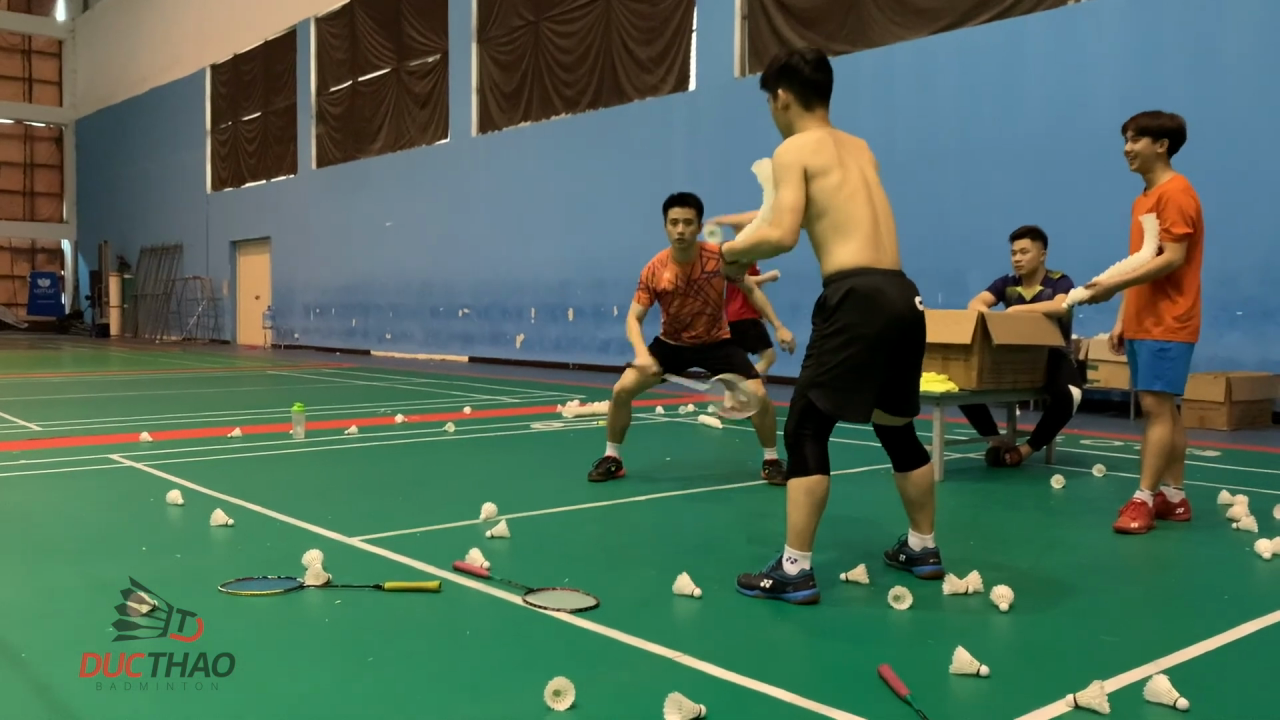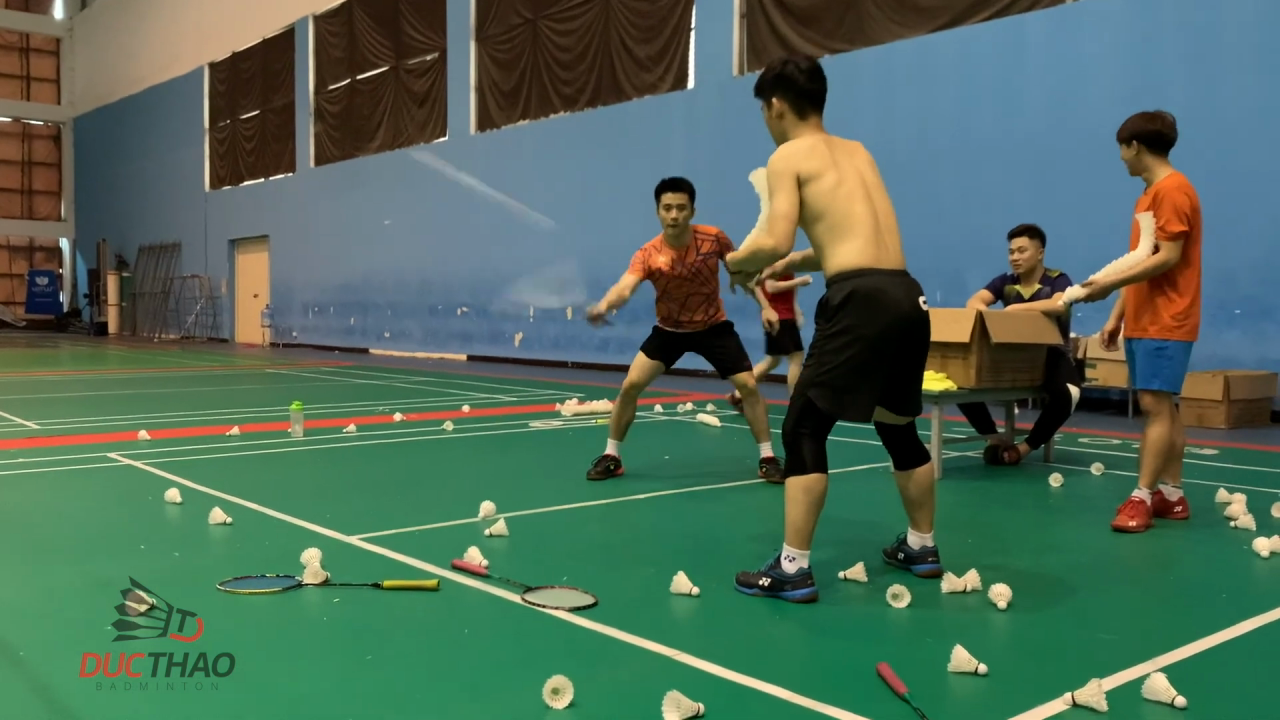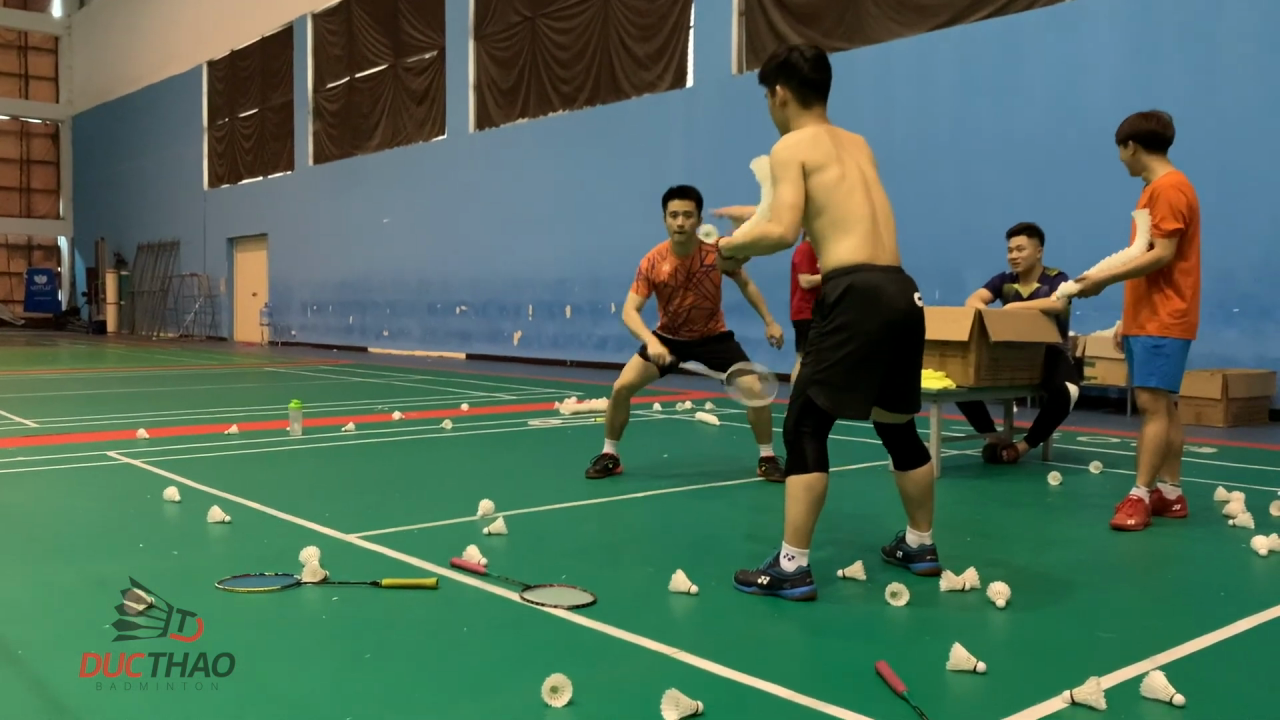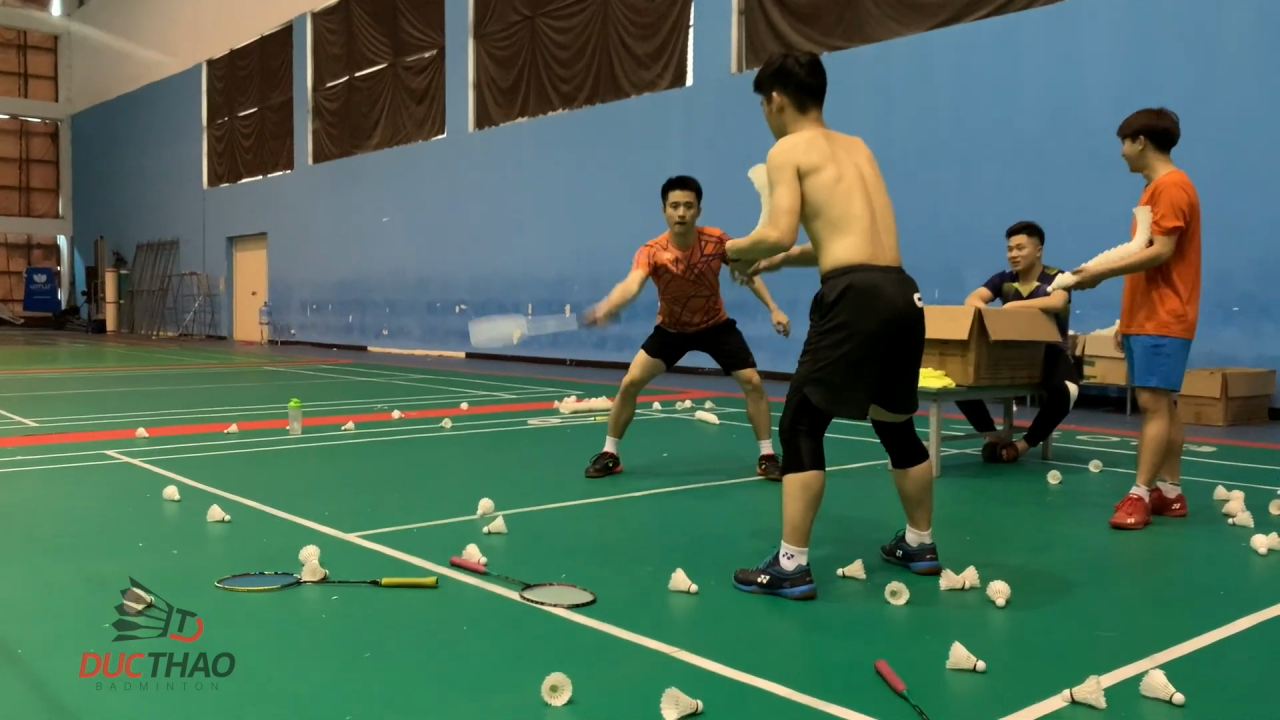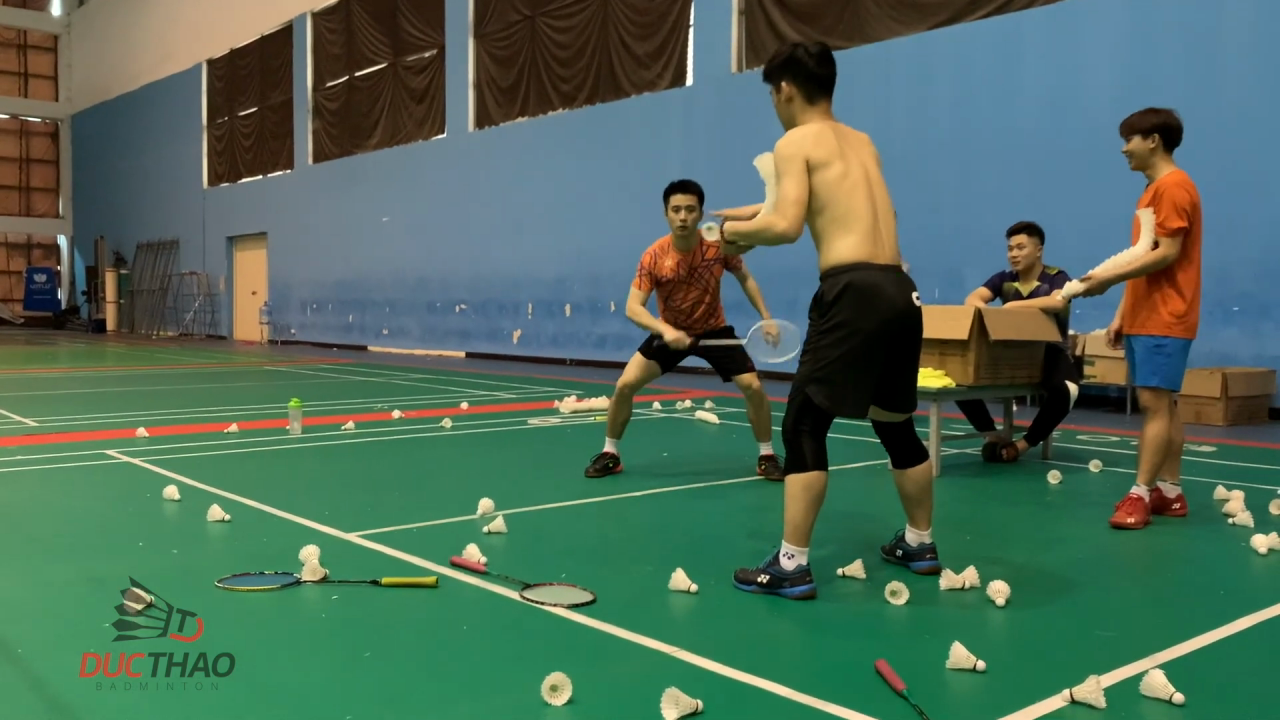
dt=0.3s
person 1, frame 1
left shoulder: (794, 149)
right shoulder: (858, 148)
left elbow: (781, 235)
left wrist: (734, 250)
right wrist: (754, 221)
left hip: (858, 299)
right hip: (901, 295)
left knee: (805, 431)
right knee: (897, 426)
left ankle: (795, 571)
right ankle: (923, 548)
person 1, frame 2
left shoulder: (787, 157)
right shoulder: (857, 152)
left elbow: (774, 241)
left wrist: (737, 260)
right wrist: (789, 267)
left hip: (862, 299)
right hip: (905, 295)
left knee: (804, 429)
right knee: (898, 426)
left ankle: (793, 570)
right ankle: (921, 547)
person 1, frame 3
left shoulder: (792, 146)
right shoulder: (856, 144)
left elbow: (782, 232)
left wrist: (732, 246)
right wrist: (756, 216)
left hip: (857, 295)
right hip: (900, 291)
left knee: (805, 427)
right knee: (898, 424)
left ankle: (793, 567)
right ankle: (920, 545)
person 1, frame 4
left shoulder: (787, 151)
right shoulder: (857, 147)
left elbow: (779, 234)
left wrist: (738, 249)
right wrist: (786, 259)
left hip: (856, 295)
right hip: (900, 291)
left knee: (801, 426)
right knee: (896, 424)
left ankle: (792, 567)
right ankle: (920, 545)
person 1, frame 5
left shoulder: (796, 141)
right shoulder: (861, 142)
left elbow: (786, 226)
left wrist: (736, 232)
right wrist: (756, 213)
left hip: (855, 293)
right hip: (898, 289)
left knee: (803, 425)
right knee: (896, 423)
left ankle: (792, 566)
right ankle: (920, 544)
person 2, frame 1
left shoulder: (1176, 193)
right shoulder: (1143, 198)
left elbow: (1172, 259)
left wrist: (1112, 284)
right wrist: (1121, 319)
left hip: (1167, 324)
right hip: (1144, 323)
left knee: (1156, 406)
right knee: (1164, 408)
left ankle: (1144, 498)
right ankle: (1173, 496)
person 2, frame 2
left shoulder: (1172, 189)
right shoulder: (1150, 193)
left elbow: (1168, 257)
left wrist: (1109, 284)
right wrist: (1116, 315)
left hip: (1165, 322)
right hip: (1145, 320)
left knee: (1155, 405)
right knee: (1163, 406)
left ankle: (1143, 497)
right ankle: (1171, 494)
person 2, frame 3
left shoulder: (1169, 187)
right shoulder: (1154, 190)
left elbow: (1162, 255)
left wrist: (1103, 279)
right wrist: (1127, 319)
left hip: (1163, 320)
right hip: (1146, 318)
left knee: (1152, 403)
right knee: (1162, 405)
left ankle: (1141, 495)
right ankle: (1170, 492)
person 2, frame 4
left shoulder: (1171, 185)
right shoulder: (1154, 189)
left elbow: (1161, 252)
left wrist: (1101, 272)
right wrist: (1126, 317)
left hip: (1163, 319)
right hip: (1146, 317)
left knee: (1153, 402)
right knee: (1162, 404)
left ankle: (1141, 494)
right ankle: (1169, 491)
person 2, frame 5
left shoulder: (1173, 186)
right shoulder: (1152, 190)
left elbow: (1167, 254)
left wrist: (1108, 278)
right wrist: (1121, 314)
left hip: (1164, 319)
right hip: (1144, 317)
left knee: (1154, 402)
right knee: (1163, 404)
left ankle: (1141, 494)
right ankle: (1169, 491)
person 3, frame 1
left shoulder: (720, 256)
right shoulder: (654, 270)
left elbow: (750, 289)
right elbow: (633, 320)
right wrist: (641, 354)
left hip: (717, 342)
right hip: (671, 344)
left knee: (759, 396)
right knee: (621, 391)
left ankle: (771, 461)
right ankle: (612, 459)
person 3, frame 2
left shoulder: (713, 238)
right shoulder: (648, 254)
right elbow: (623, 288)
right wrist: (602, 306)
left hip: (714, 328)
right hip: (669, 330)
left knee: (749, 387)
right knee: (630, 386)
left ankle: (767, 458)
right ankle: (611, 456)
person 3, frame 3
left shoulder: (718, 251)
right shoulder: (652, 262)
left elbow: (744, 282)
right elbow: (630, 312)
left wrist: (769, 321)
right wrist: (650, 342)
left hip: (713, 336)
right hip: (668, 338)
right knee: (621, 388)
left ankle: (767, 458)
right ankle: (609, 456)
person 3, frame 4
left shoulder: (717, 240)
right shoulder: (652, 251)
right elbow: (630, 287)
left wrist: (773, 309)
right wrist: (605, 308)
left hip: (716, 326)
right hip: (671, 330)
left knee: (753, 383)
right knee: (629, 385)
left ankle: (767, 456)
right ankle: (610, 454)
person 3, frame 5
left shoulder: (719, 245)
right shoulder: (653, 256)
left elbow: (744, 277)
right elbow: (633, 307)
left wrist: (766, 317)
right wrist: (665, 331)
left hip: (714, 332)
right hip: (669, 334)
left knee: (754, 387)
right knee: (624, 386)
left ankle: (767, 456)
right ankle: (610, 454)
person 4, frame 1
left shoulder: (1060, 282)
right shoulder: (1007, 283)
left elbow: (1060, 307)
right elbow: (975, 303)
left wrist: (1015, 310)
left hip: (1053, 358)
left knee: (1068, 395)
left ankle: (1028, 448)
right ankle: (997, 441)
person 4, frame 2
left shoulder: (1058, 280)
right shoulder: (1005, 281)
left elbow: (1058, 305)
right elbow: (974, 302)
left wrist: (1014, 308)
left hip: (1051, 357)
left knee: (1066, 394)
left ankle: (1026, 447)
right ankle: (995, 439)
person 4, frame 3
left shoulder: (1056, 279)
right shoulder: (1004, 280)
left elbow: (1057, 304)
right elbow: (973, 301)
left wrist: (1012, 307)
left hip: (1050, 355)
left knee: (1065, 392)
left ankle: (1025, 445)
right ankle: (994, 438)
person 4, frame 4
left shoulder: (1056, 278)
right shoulder: (1004, 279)
left elbow: (1057, 302)
right elbow: (972, 299)
left wrist: (1012, 306)
left hip: (1049, 354)
left knee: (1065, 391)
left ankle: (1024, 444)
right ankle: (994, 437)
person 4, frame 5
left shoulder: (1056, 277)
right shoulder: (1004, 279)
left elbow: (1057, 302)
right elbow: (972, 299)
left wrist: (1012, 305)
left hip: (1049, 353)
left knee: (1065, 391)
left ankle: (1024, 443)
right ankle: (994, 436)
